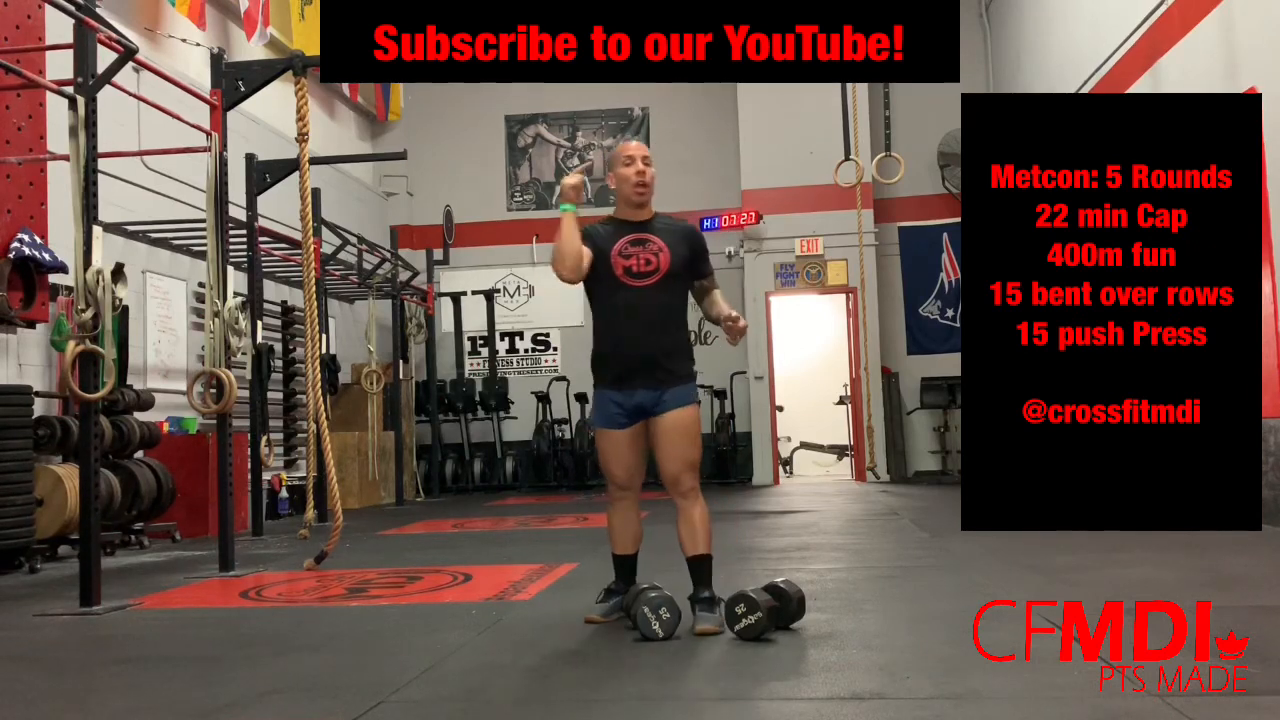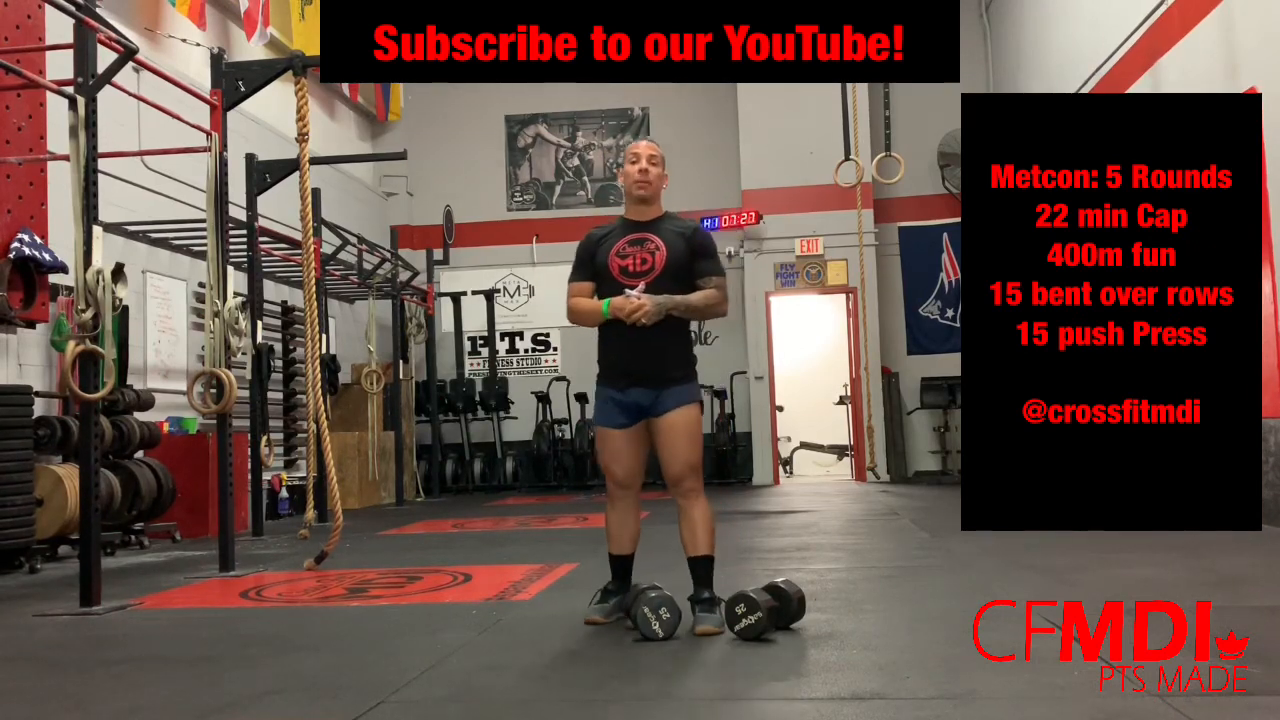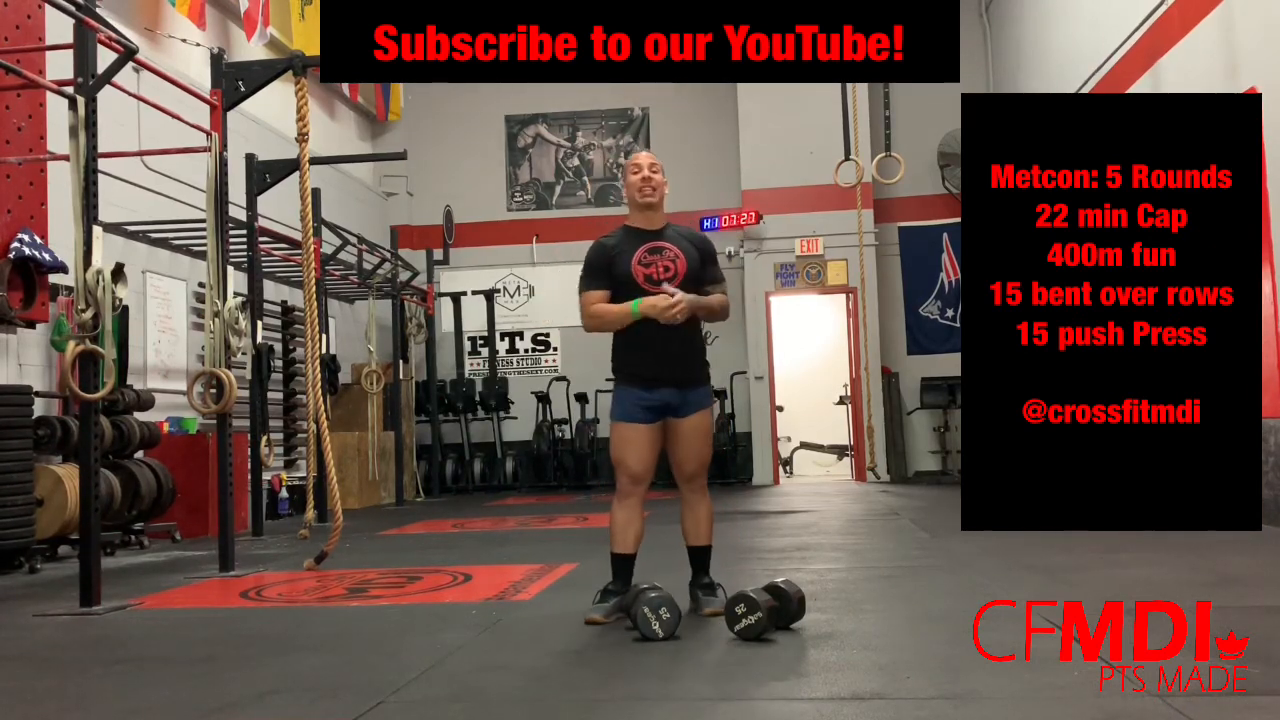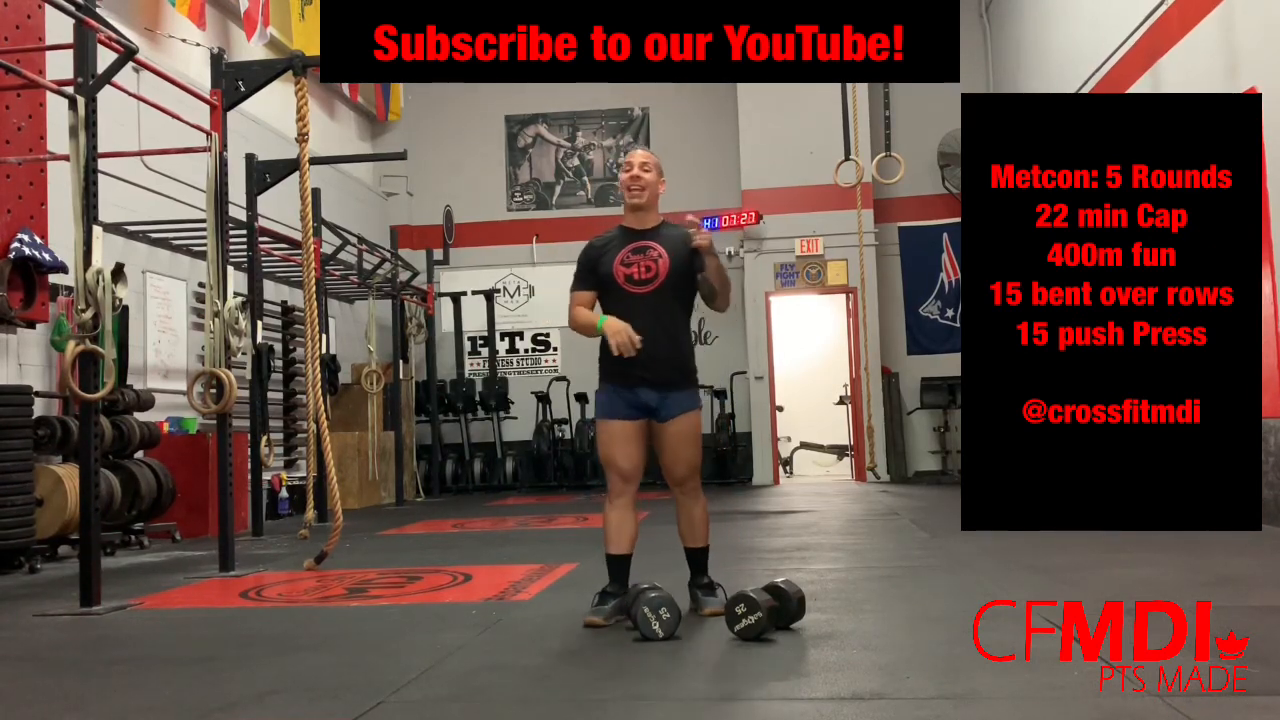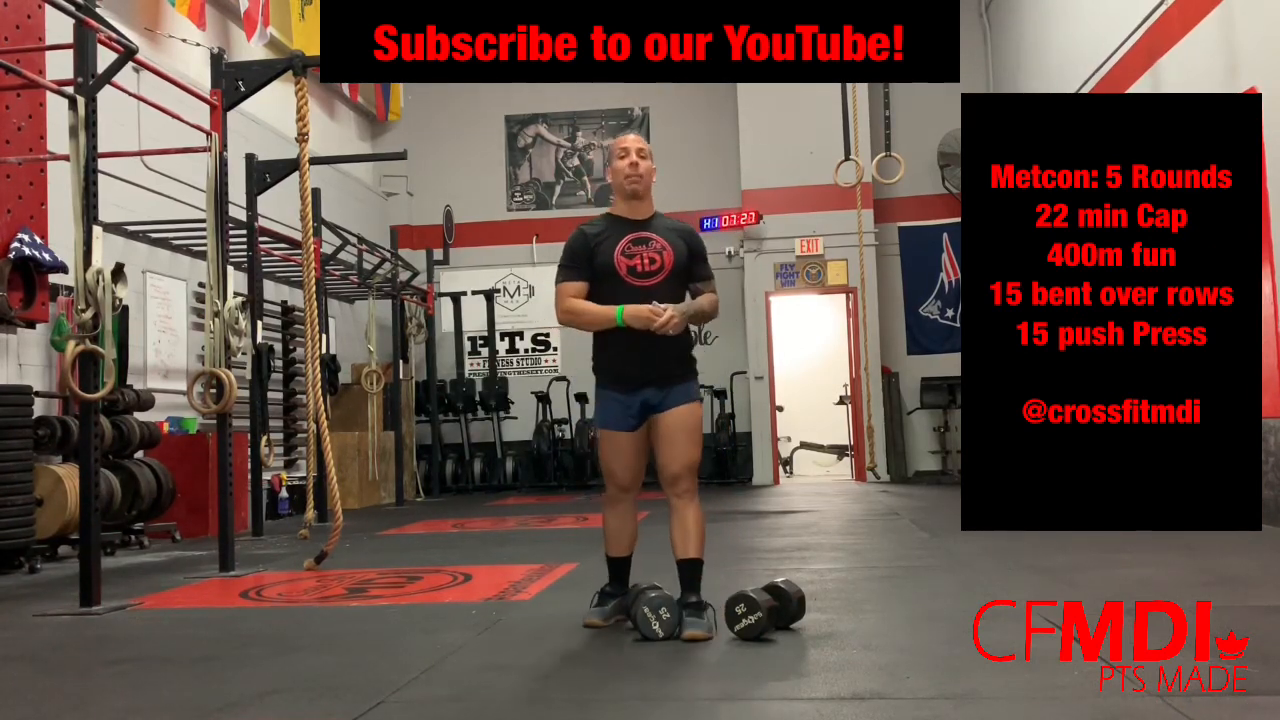
dt=1s
person 1, frame 1
left shoulder: (684, 234)
right shoulder: (594, 236)
left elbow: (707, 291)
right elbow: (568, 271)
left wrist: (727, 315)
right wrist: (570, 207)
left hip: (673, 382)
right hip: (614, 387)
left knee: (684, 485)
right knee: (622, 489)
left ankle: (703, 595)
right ankle: (622, 587)
person 1, frame 2
left shoulder: (690, 235)
right shoulder: (596, 241)
left elbow: (718, 300)
right elbow: (575, 307)
left wrist: (665, 303)
right wrist: (612, 306)
left hip: (674, 383)
right hip: (615, 386)
left knee: (686, 485)
right knee: (620, 488)
left ankle: (705, 594)
right ankle: (619, 587)
person 1, frame 3
left shoulder: (695, 242)
right shoulder: (606, 248)
left elbow: (723, 306)
right elbow: (590, 317)
left wrist: (695, 303)
right wrist: (643, 306)
left hip: (691, 384)
right hip: (635, 388)
left knee: (694, 482)
right knee: (630, 485)
left ankle: (701, 581)
right ankle: (619, 587)
person 1, frame 4
left shoulder: (686, 241)
right shoulder: (598, 249)
left elbow: (721, 303)
right elbow: (576, 313)
left wrist: (708, 255)
right wrist: (605, 323)
left hip: (676, 385)
right hip: (619, 387)
left knee: (686, 483)
right knee: (620, 485)
left ankle: (701, 580)
right ankle: (616, 589)
person 1, frame 5
left shoulder: (683, 235)
right shoulder: (588, 238)
left elbow: (710, 300)
right elbow: (567, 308)
left wrist: (684, 312)
right wrist: (627, 315)
left hip: (676, 382)
right hip: (617, 386)
left knee: (682, 485)
right knee: (620, 490)
left ankle: (692, 599)
right ankle: (616, 590)
